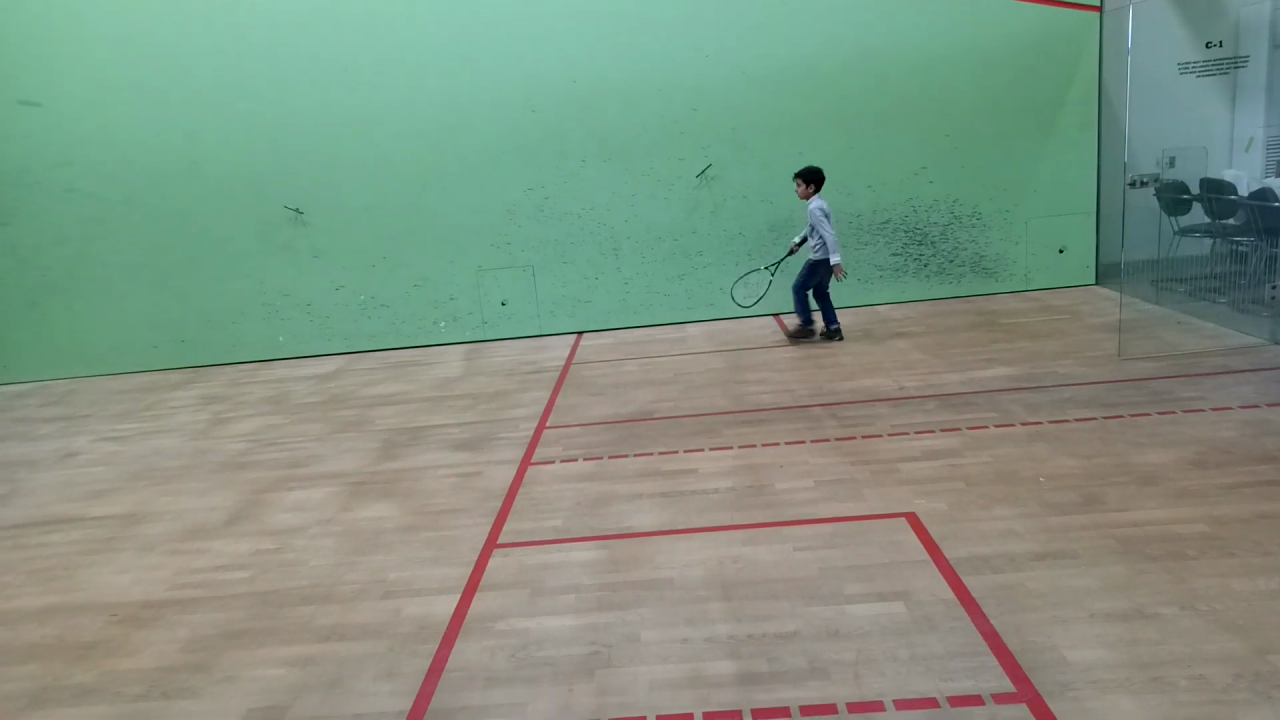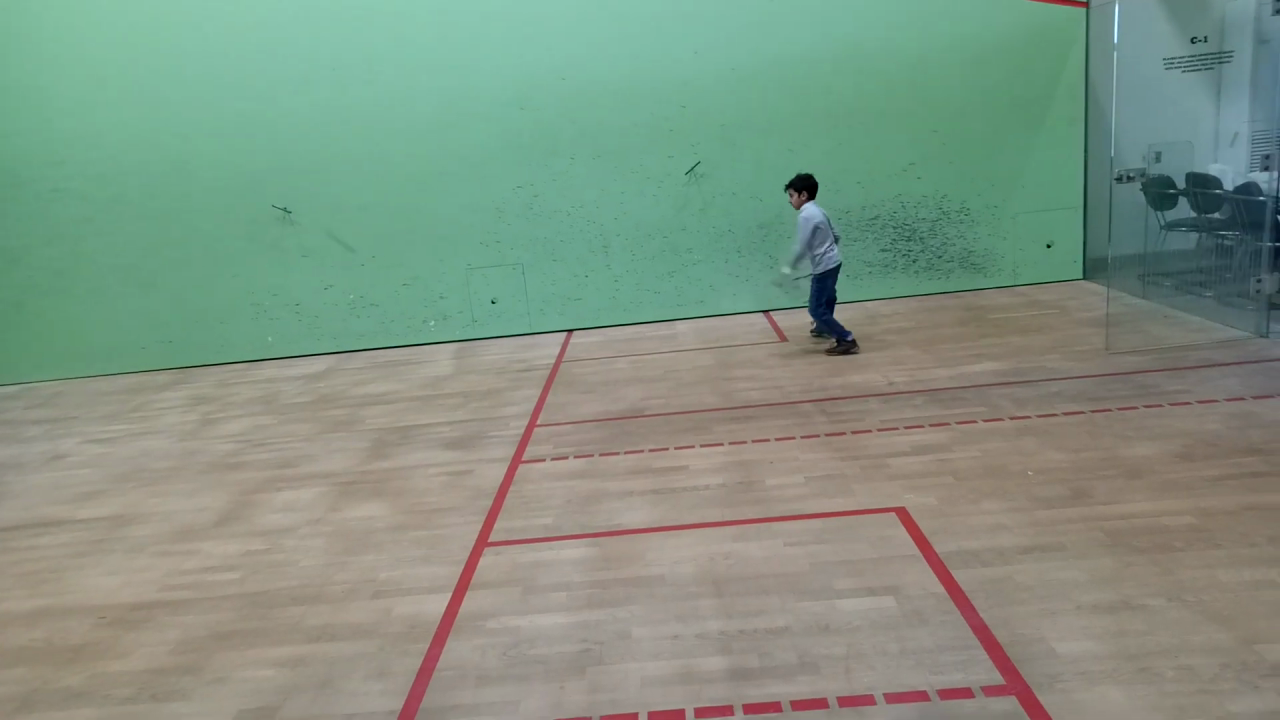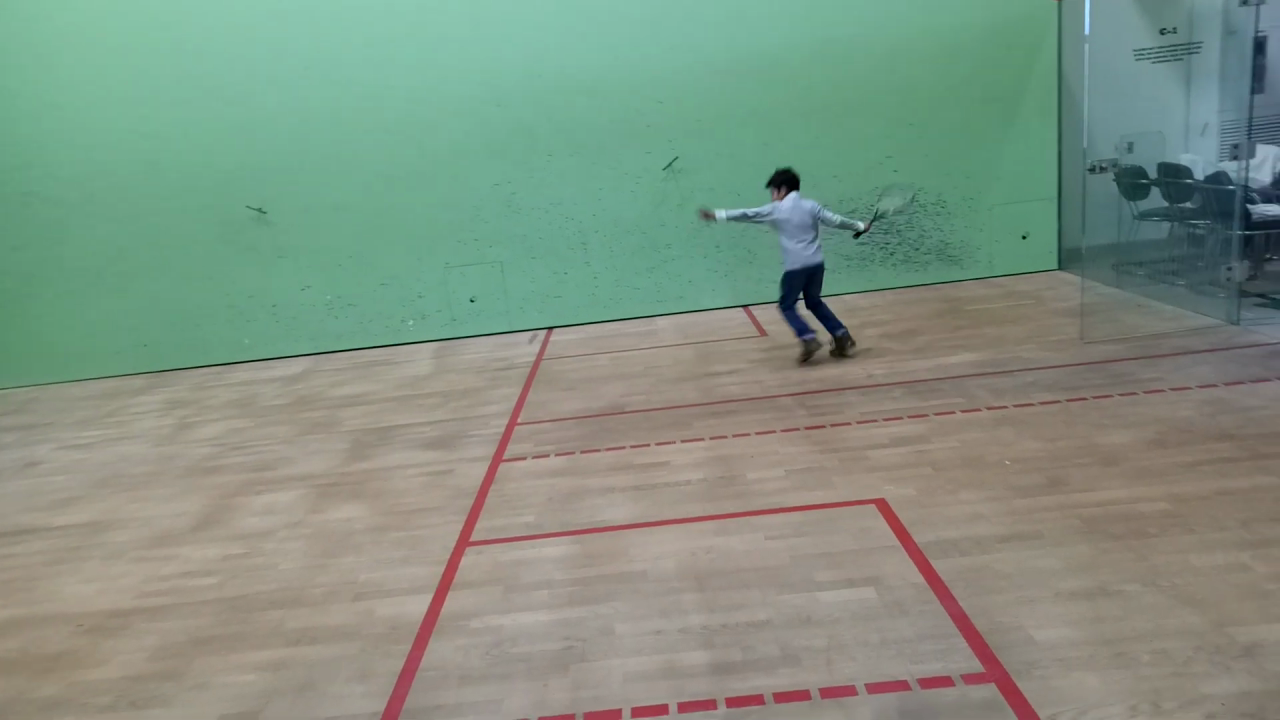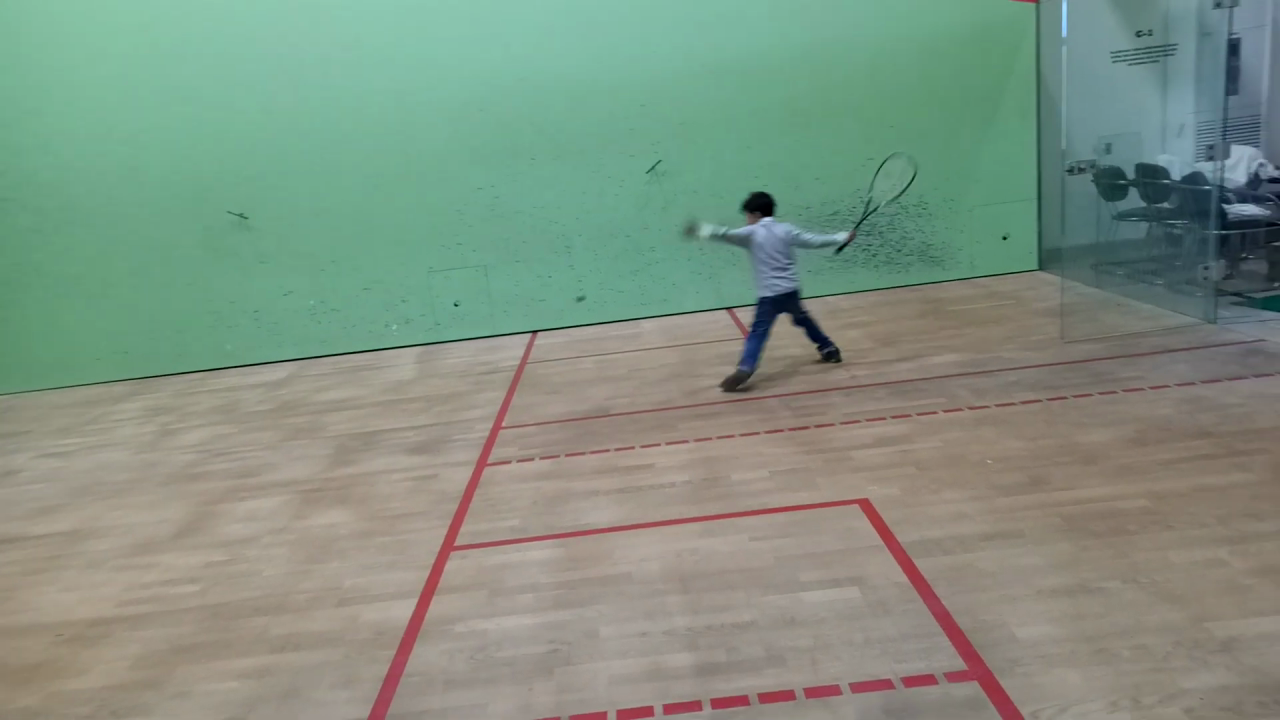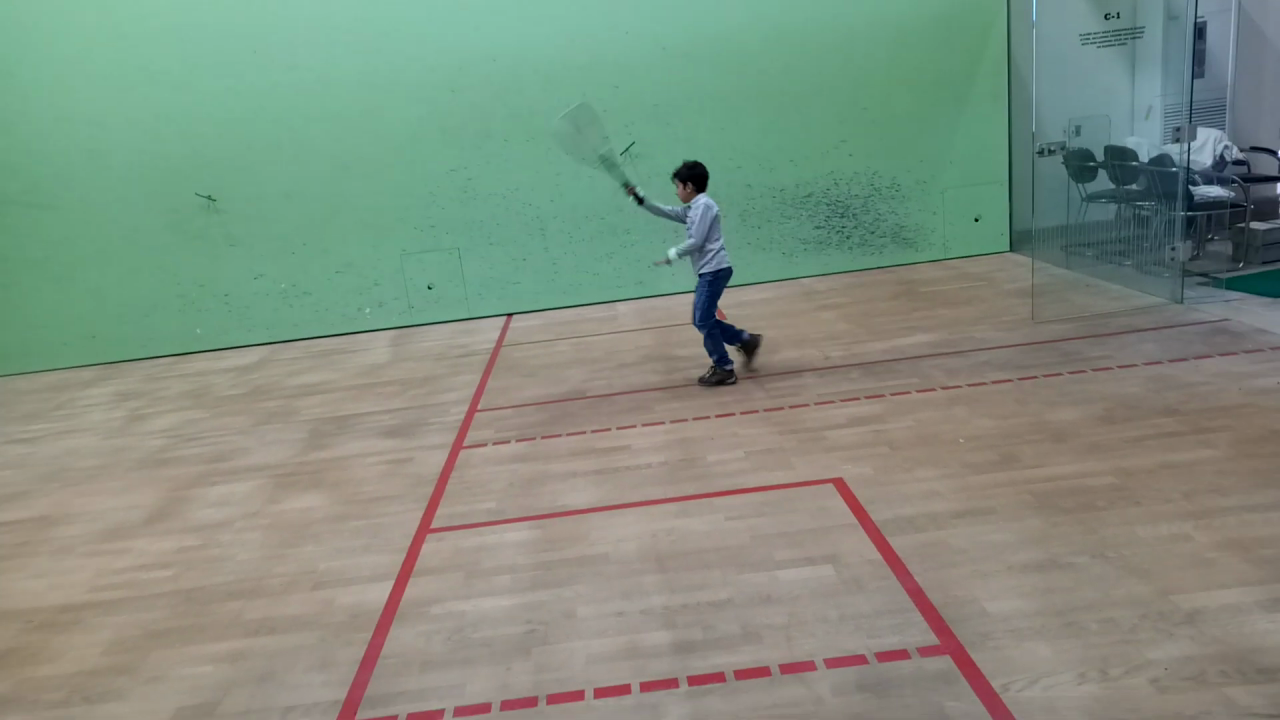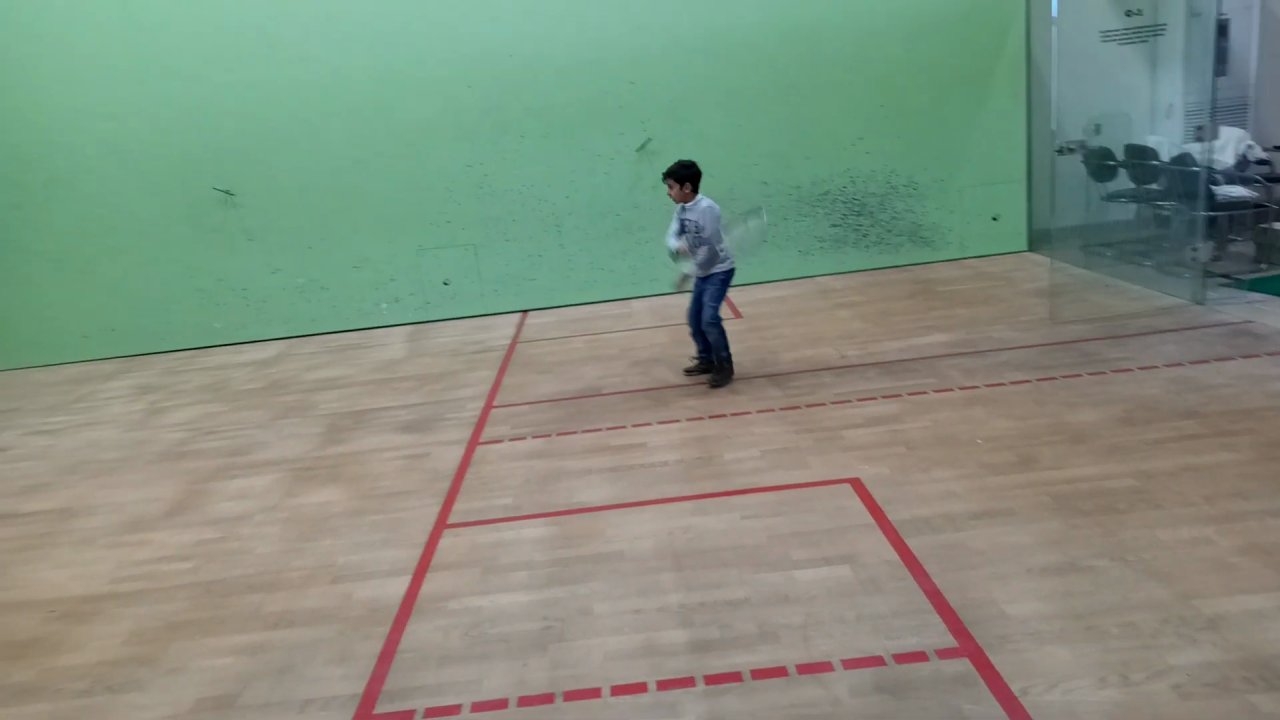
dt=0.3s
person 1, frame 1
left shoulder: (814, 208)
right shoulder: (817, 204)
left elbow: (829, 235)
left wrist: (836, 262)
right wrist: (798, 241)
left hip: (820, 258)
right hip: (823, 257)
left knee: (799, 288)
right knee: (820, 292)
left ankle: (806, 326)
right ankle: (833, 329)
person 1, frame 2
left shoulder: (805, 216)
right shoulder: (818, 211)
left elbow: (801, 247)
right elbow: (835, 236)
left wrist: (788, 268)
left hip: (824, 267)
right hip: (833, 262)
left knee: (817, 308)
right knee: (825, 300)
left ankle: (846, 340)
right ankle: (823, 327)
person 1, frame 3
left shoulder: (776, 209)
right shoulder: (811, 206)
left elbow: (747, 215)
right elbow: (835, 220)
left wrist: (717, 215)
right wrist: (859, 226)
left hip: (794, 267)
right hip: (816, 264)
left knee: (786, 306)
right knee: (814, 302)
left ankle: (808, 338)
right ankle: (841, 335)
person 1, frame 4
left shoulder: (751, 233)
right shoulder: (786, 230)
left elbow: (726, 235)
right elbow: (814, 241)
right wrist: (843, 237)
left hip: (770, 295)
right hip: (790, 290)
left knee: (757, 333)
right knee: (803, 319)
left ankle: (744, 370)
right ankle: (829, 350)
person 1, frame 5
left shoulder: (704, 205)
right shoulder: (692, 208)
left elbow: (695, 241)
right elbow: (667, 212)
left wrist: (671, 255)
right wrist: (639, 196)
left hip: (714, 271)
right hip: (708, 272)
left knee: (704, 320)
right knee: (703, 320)
left ankle: (724, 368)
right ankle: (746, 340)
person 1, frame 6
left shoulder: (707, 208)
right shoulder: (681, 210)
left elbow: (710, 247)
right elbow: (671, 237)
left wrist: (689, 272)
right wrist: (678, 246)
left hip: (718, 270)
right hip: (703, 272)
left knee: (709, 319)
right knee: (695, 319)
left ankle: (723, 364)
right ankle: (707, 360)
